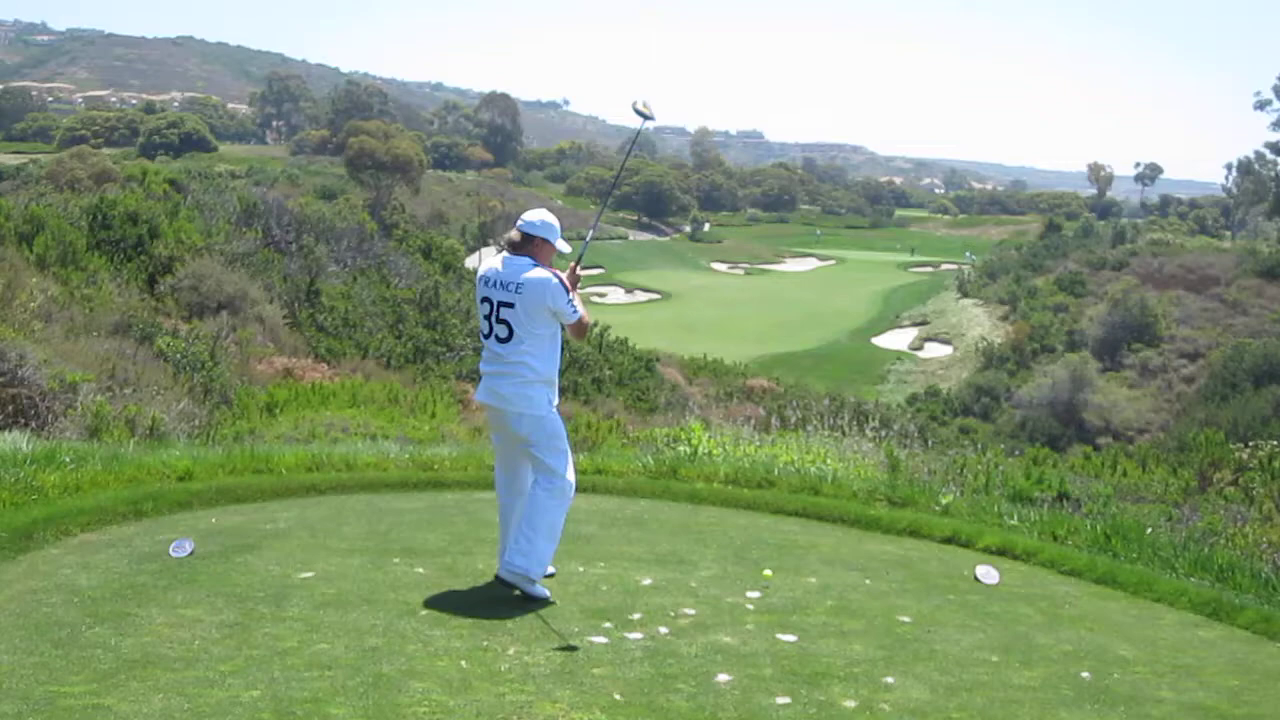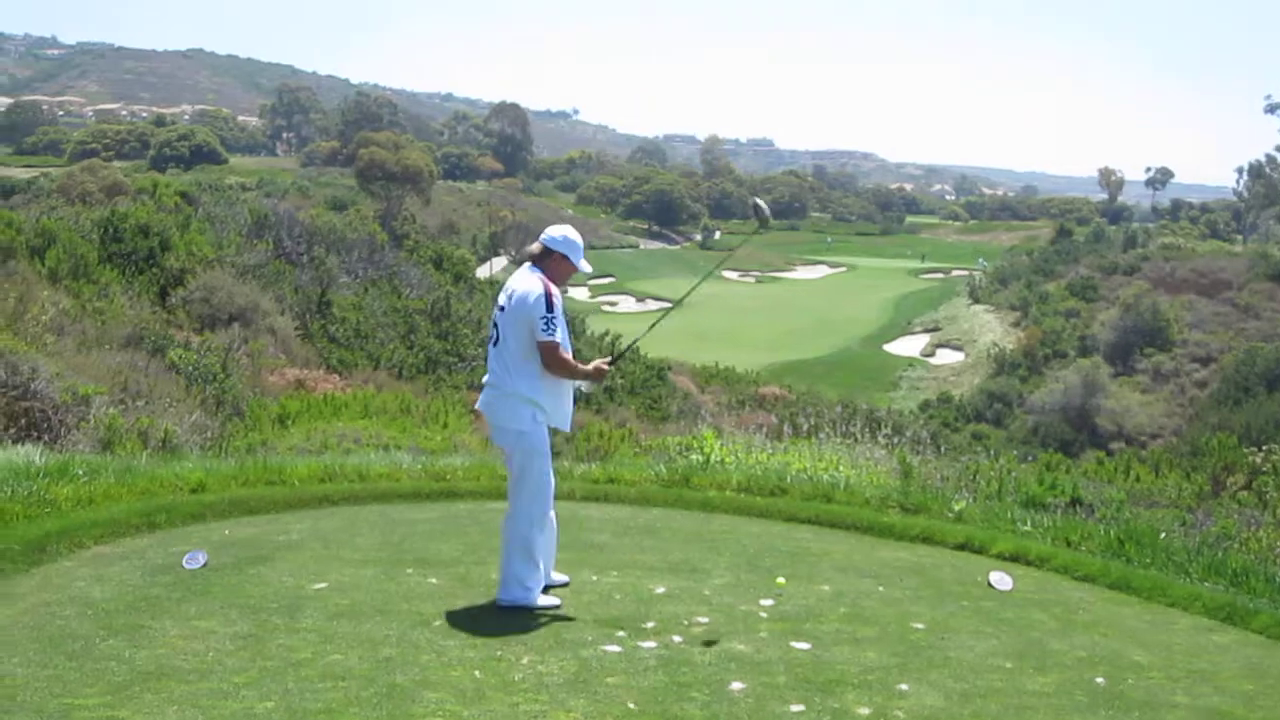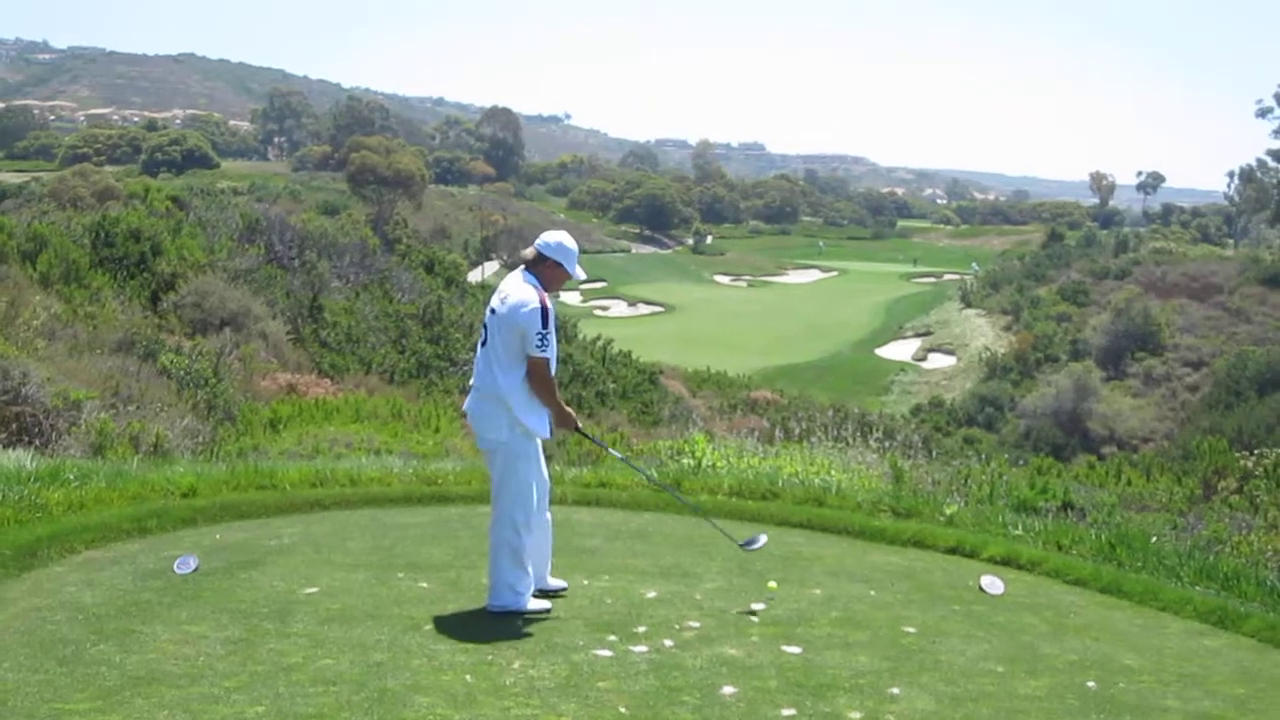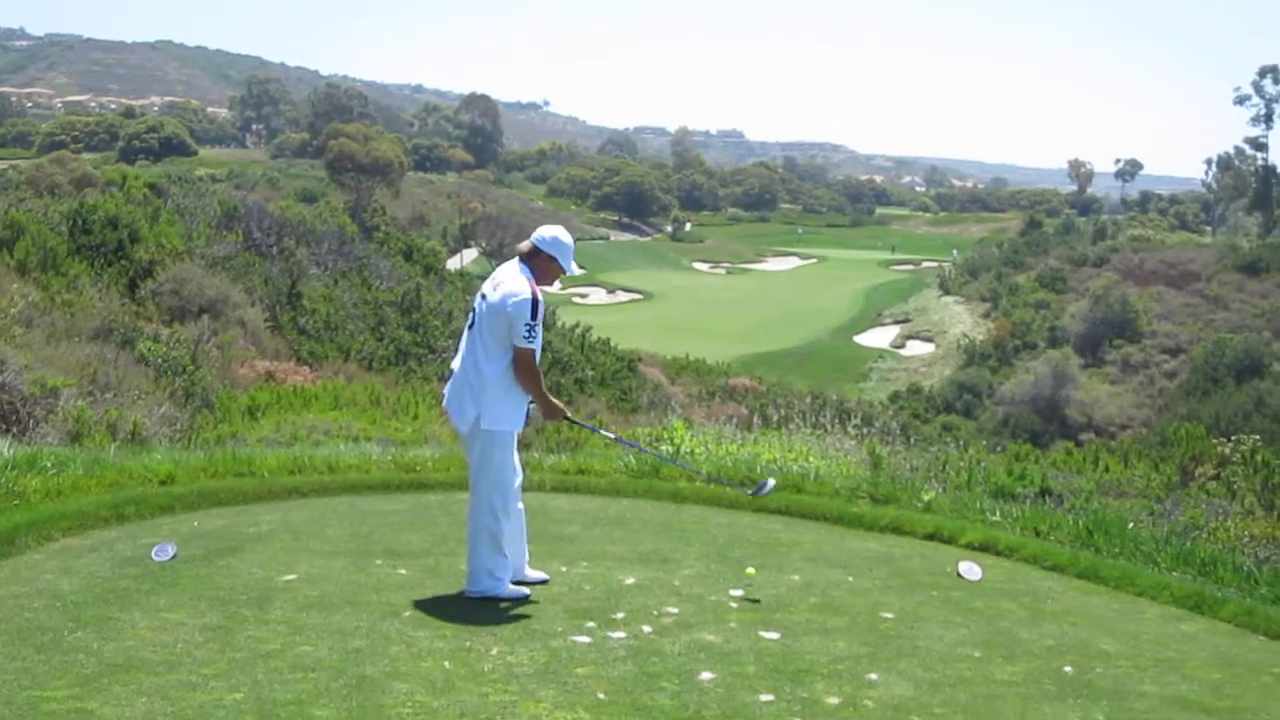
dt=0.3s
person 1, frame 1
left shoulder: (486, 270)
right shoulder: (546, 281)
right elbow: (580, 328)
right wrist: (571, 290)
left hip: (496, 392)
right hip: (529, 398)
left knee: (514, 479)
right knee: (556, 479)
left ankle: (519, 559)
right ankle: (520, 564)
person 1, frame 2
left shoulder: (521, 280)
right shoulder: (542, 291)
right elbow: (552, 359)
left wrist: (579, 369)
right wrist: (588, 372)
left hip: (510, 404)
right hip: (522, 411)
left knee: (535, 493)
right knee: (532, 500)
left ankle: (537, 569)
right ankle: (518, 589)
person 1, frame 3
left shoulder: (513, 283)
right shoulder: (536, 304)
right elbow: (539, 375)
left wrist: (549, 410)
right wrist: (560, 412)
left hip: (505, 409)
right hip: (509, 417)
left knee: (534, 494)
right knee: (514, 505)
left ankle: (534, 575)
right ankle: (508, 594)
person 1, frame 4
left shoulder: (506, 273)
right shoulder: (527, 296)
right elbow: (524, 365)
left wrist: (533, 398)
right wrist: (547, 403)
left hip: (484, 397)
right hip: (488, 405)
left knee: (507, 487)
right knee: (493, 492)
left ankle: (511, 566)
right ankle: (487, 580)
